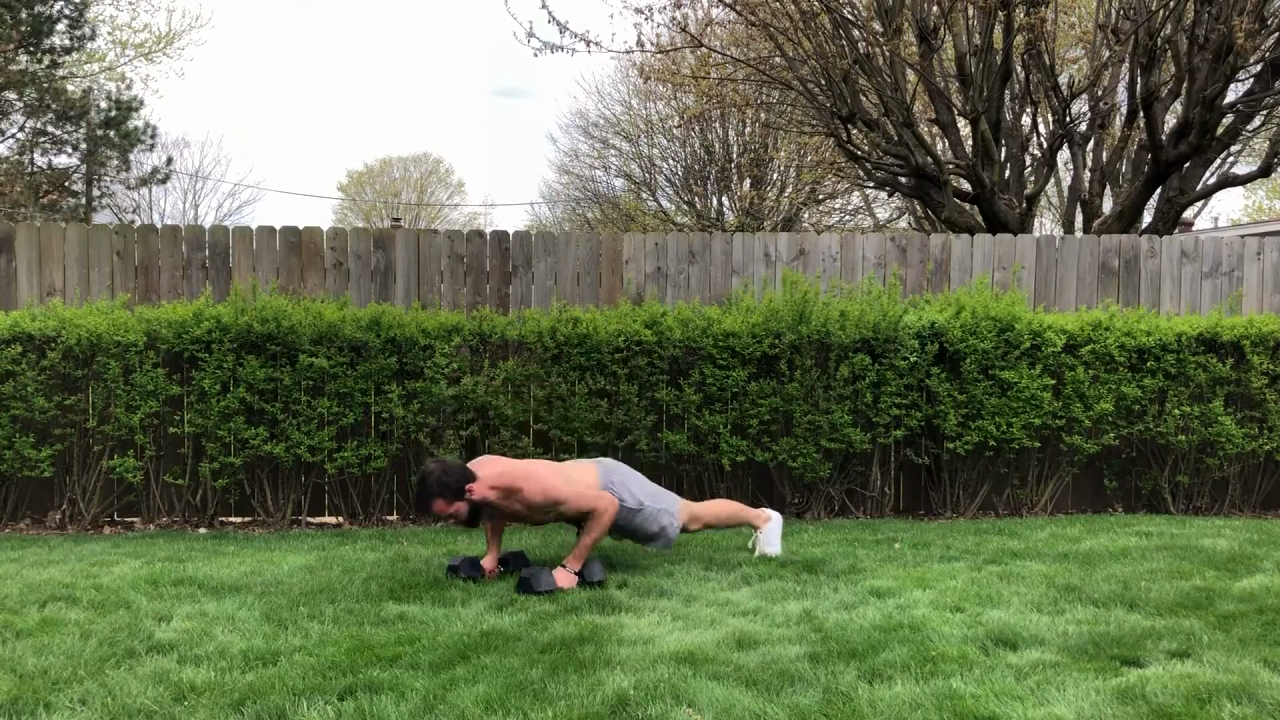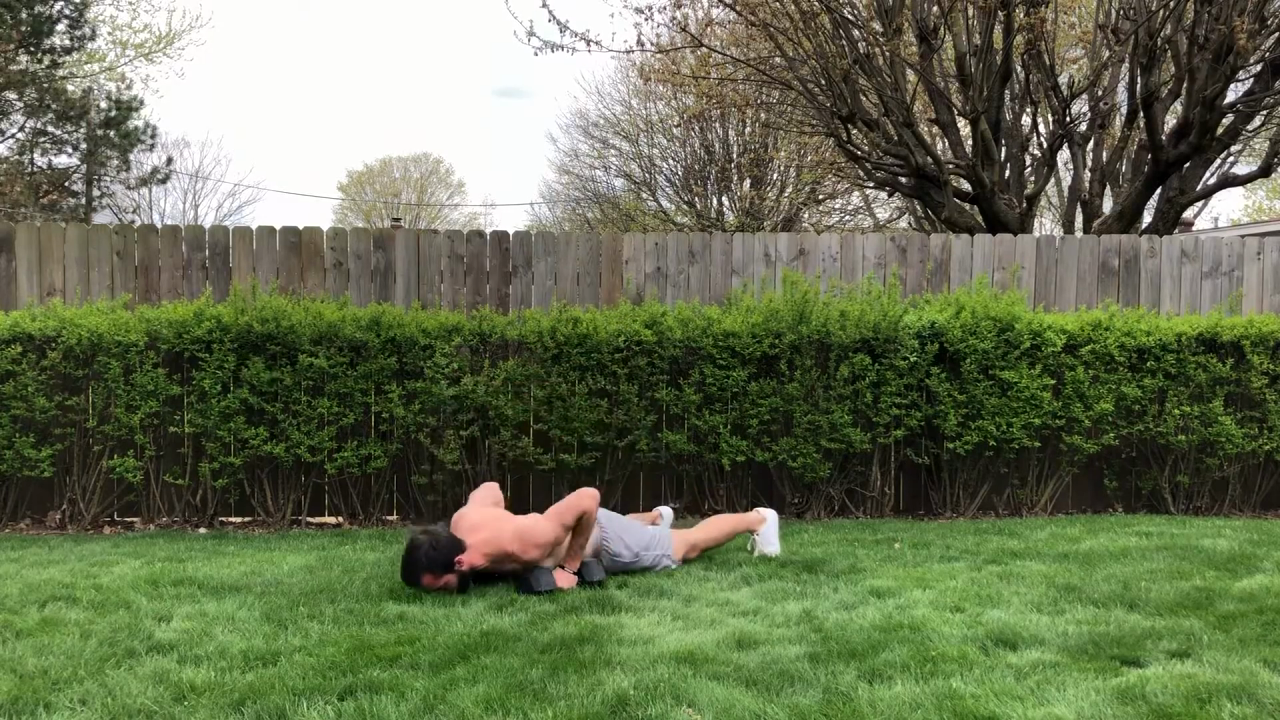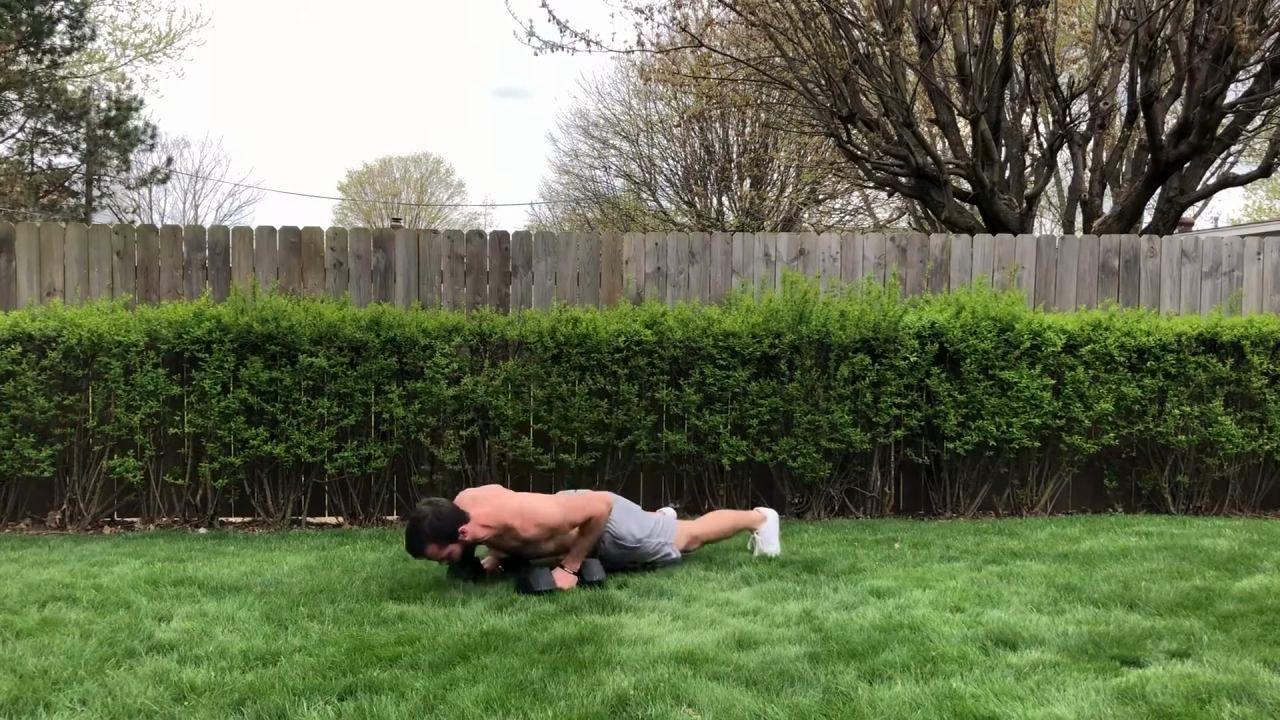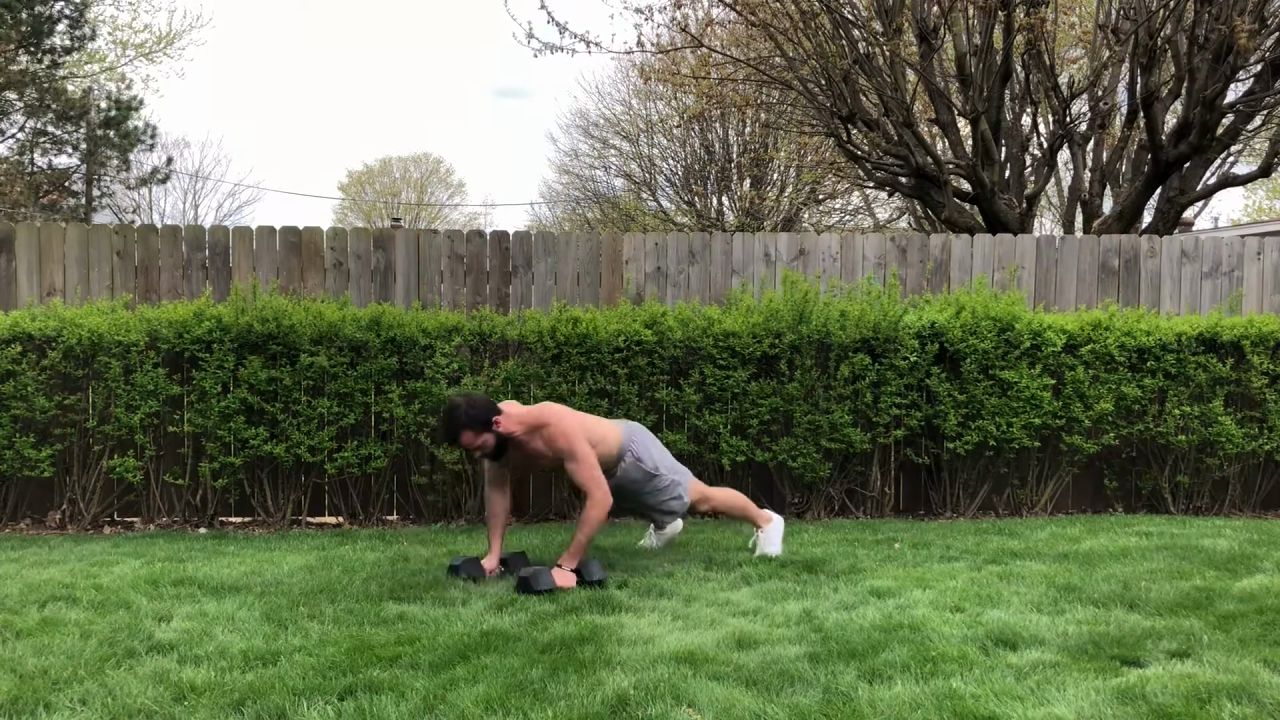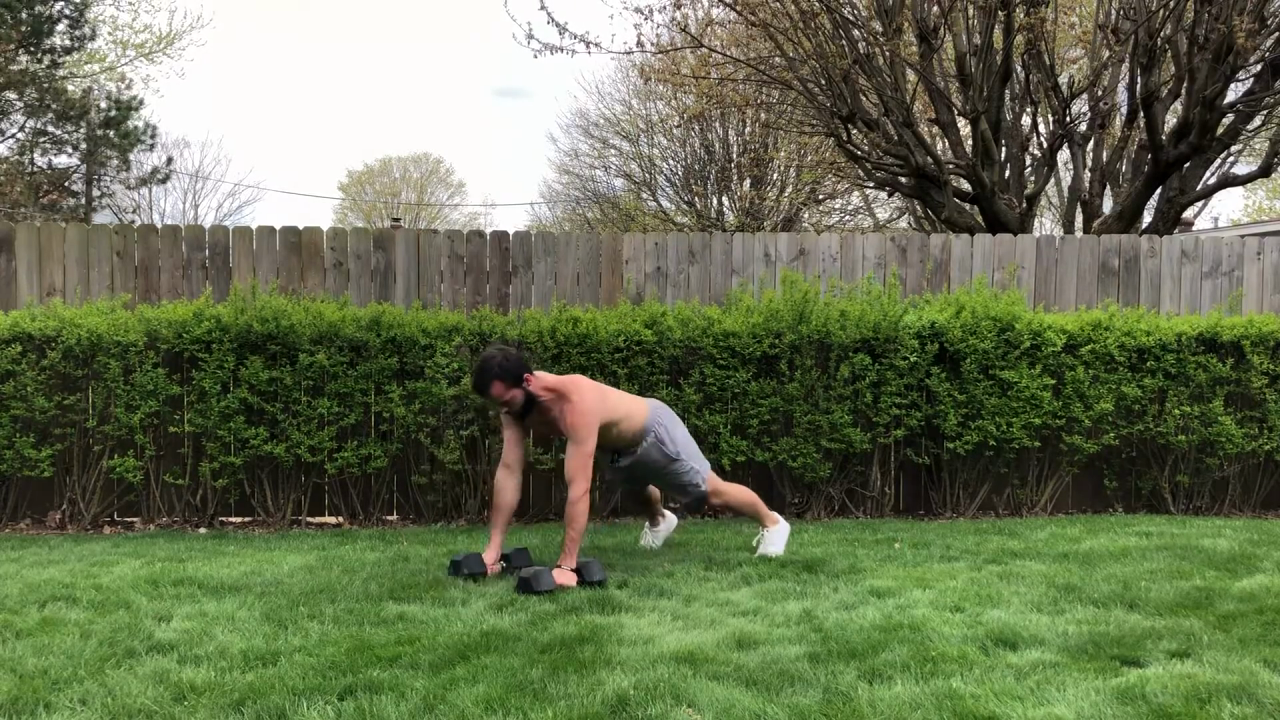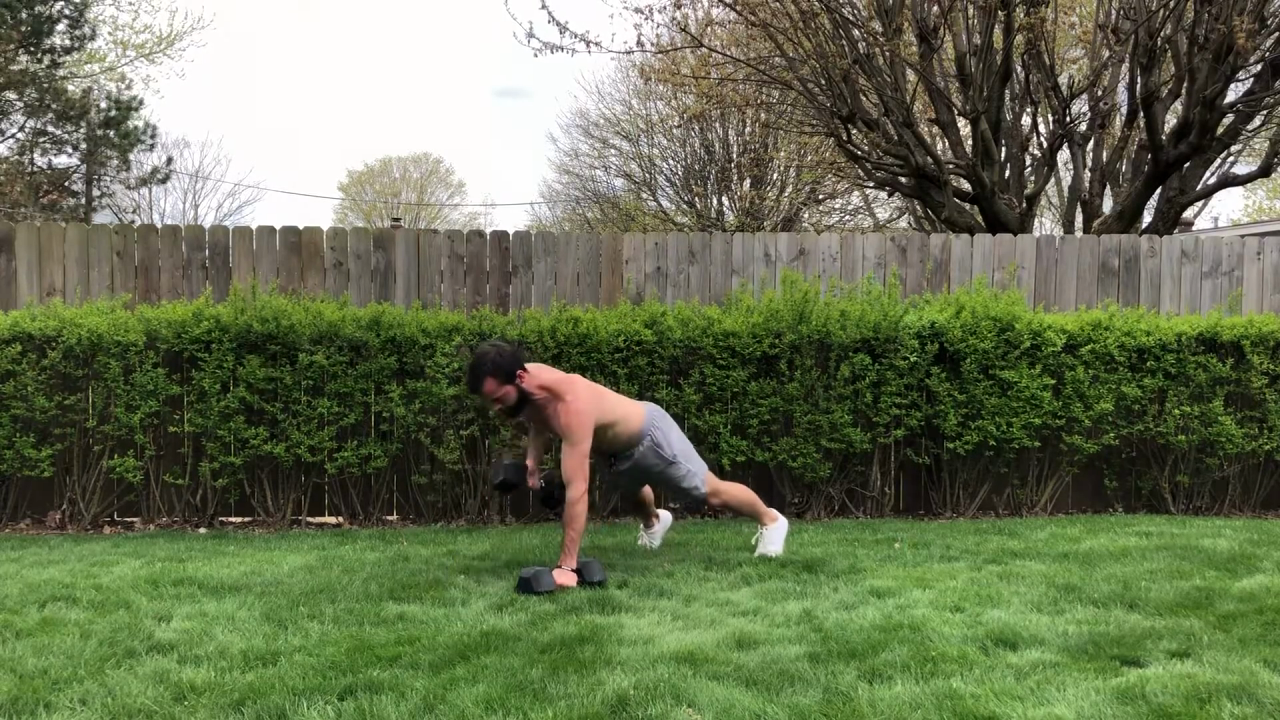
dt=0.3s
person 1, frame 1
left shoulder: (530, 487)
right shoulder: (474, 476)
left elbow: (607, 507)
left wrist: (571, 567)
right wrist: (492, 552)
left hip: (611, 491)
right hip: (584, 476)
left knee: (691, 518)
left ankle: (763, 519)
right ankle: (657, 532)
person 1, frame 2
left shoulder: (519, 547)
right shoulder: (460, 526)
left elbow: (589, 497)
right elbow: (490, 487)
left wrist: (569, 566)
left hip: (603, 545)
right hip: (578, 529)
left knee: (689, 545)
left ankle: (757, 519)
right ankle: (655, 517)
person 1, frame 3
left shoulder: (523, 524)
right shoulder: (463, 504)
left elbow: (601, 504)
left wrist: (570, 566)
right wrist: (494, 553)
left hip: (605, 525)
right hip: (573, 507)
left knee: (691, 536)
left ankle: (758, 518)
right ankle: (659, 517)
person 1, frame 4
left shoulder: (556, 429)
right shoulder: (492, 429)
left elbow: (600, 499)
right elbow: (498, 491)
left wrist: (566, 565)
right wrist: (494, 553)
left hip: (631, 451)
right hip: (601, 457)
left knee: (700, 499)
right knee: (637, 505)
left ankle: (766, 522)
right ankle: (664, 524)
person 1, frame 5
left shoulder: (576, 401)
right shoulder: (518, 401)
left elbow: (579, 489)
right elbow: (508, 472)
left wrist: (566, 565)
right wrist: (494, 547)
left hip: (655, 431)
right hip: (619, 446)
left knee: (714, 493)
right knee: (640, 488)
left ankle: (772, 523)
right ankle: (659, 521)
person 1, frame 6
left shoulder: (572, 402)
right shoulder: (521, 386)
left elbow: (576, 489)
left wrist: (567, 565)
right wrist: (533, 459)
left hip: (649, 435)
right hip: (611, 448)
left knee: (711, 492)
right knee: (632, 491)
left ankle: (771, 521)
right ankle: (654, 521)
